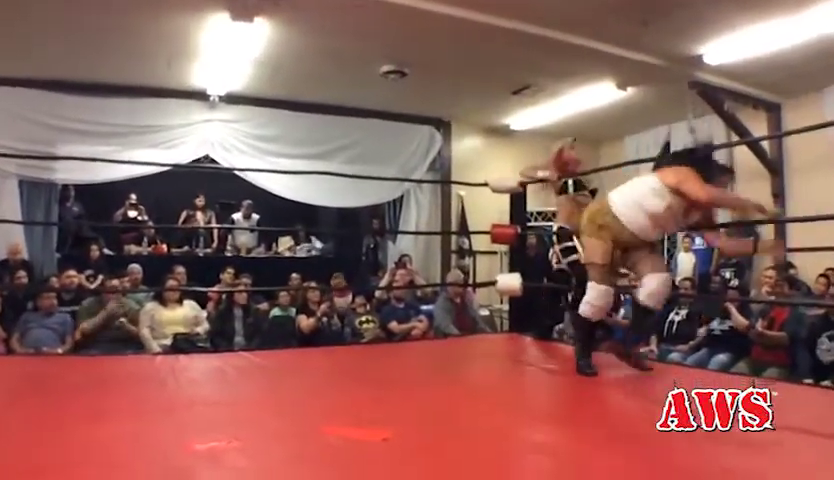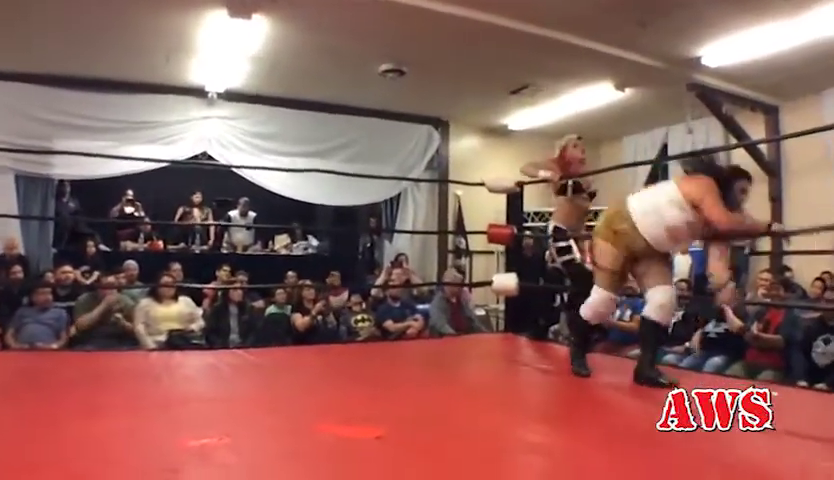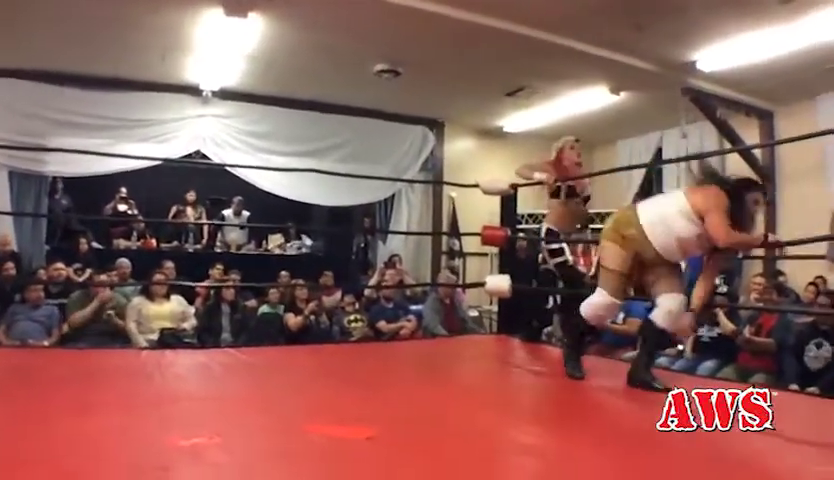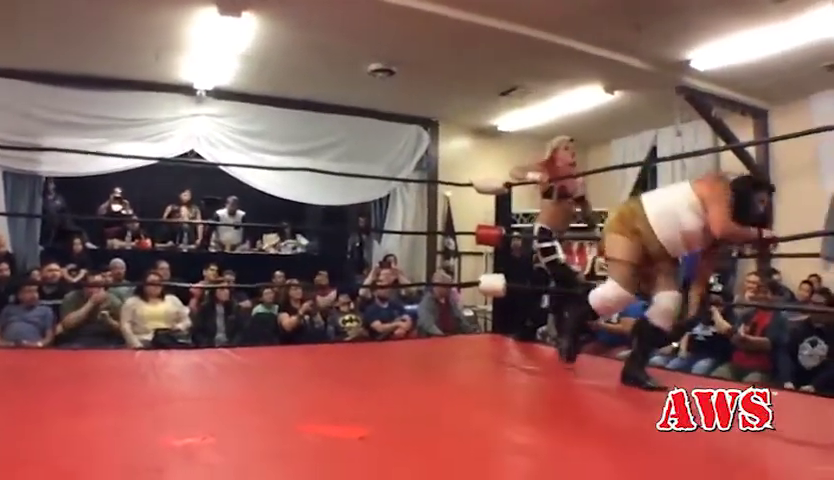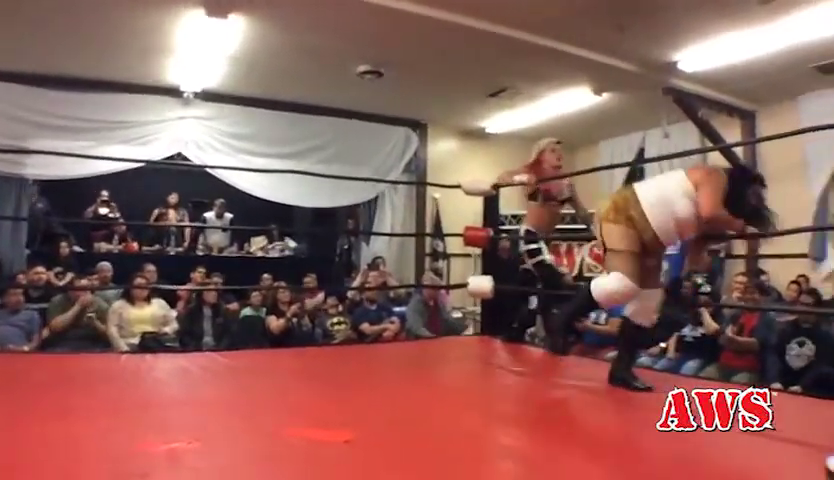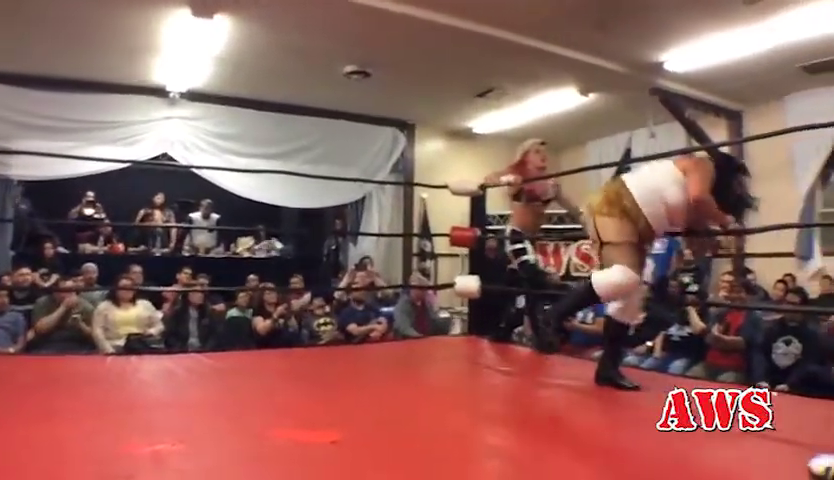
dt=0.1s
person 1, frame 1
left shoulder: (697, 209)
right shoulder: (682, 173)
left elbow: (718, 241)
right elbow: (706, 195)
left wrist: (755, 246)
right wrist: (755, 207)
right hip: (602, 222)
left knee: (658, 282)
right knee: (600, 293)
left ankle: (631, 344)
person 1, frame 2
left shoulder: (713, 222)
right shoulder: (704, 185)
left elbow: (717, 255)
right elbow: (726, 222)
left wrist: (725, 285)
right wrist: (767, 227)
left hip: (649, 247)
right hip: (619, 227)
left knee: (664, 298)
right knee: (604, 298)
left ankle: (646, 366)
person 1, frame 3
left shoulder: (716, 231)
right shoulder: (714, 197)
left elbow: (707, 276)
right elbow: (725, 238)
left wrist: (692, 312)
right wrist: (763, 239)
right hip: (625, 235)
left knee: (673, 305)
right knee: (607, 301)
left ankle: (641, 370)
person 1, frame 4
left shoulder: (718, 229)
right shoulder: (721, 189)
left elbow: (703, 271)
right elbow: (722, 229)
left wrist: (692, 312)
right wrist: (757, 234)
right hip: (630, 224)
left knee: (668, 303)
right knee: (619, 291)
left ankle: (634, 369)
right ankle: (573, 329)
person 1, frame 5
left shoulder: (711, 223)
right shoulder: (716, 178)
left elbow: (697, 252)
right elbow: (710, 212)
right wrist: (741, 225)
right hip: (621, 215)
left knee: (647, 300)
right knee: (624, 283)
left ankle: (622, 368)
right ankle: (565, 318)
person 1, frame 6
left shoulder: (693, 209)
right shoulder: (704, 166)
left elbow: (698, 244)
right elbow: (698, 196)
right wrist: (723, 221)
left hip: (632, 224)
right hip: (611, 207)
left knee: (629, 296)
right knee: (625, 277)
left ankle: (608, 367)
right ankle: (561, 311)
person 2, frame 1
left shoulder: (583, 177)
right shoulder: (557, 170)
right elbow: (526, 172)
right wrist: (543, 175)
left hip: (578, 235)
right hip: (565, 233)
right knee: (586, 285)
right ankle: (583, 353)
person 2, frame 2
left shoulder: (585, 177)
right shoulder: (559, 168)
right elbow: (526, 168)
right wrist: (544, 174)
left hip: (575, 235)
right hip: (560, 232)
right knee: (584, 285)
right ankle: (578, 354)
person 2, frame 3
left shoulder: (583, 181)
right shoulder: (554, 170)
left elbow: (584, 210)
right elbow: (521, 170)
right wrist: (539, 176)
left hip: (567, 238)
right hip: (552, 235)
left knee: (546, 286)
right knee: (577, 287)
right ankle: (572, 355)
person 2, frame 4
left shoulder: (577, 182)
right shoulder: (547, 170)
left elbow: (586, 209)
right elbow: (515, 172)
right wrist: (533, 175)
left hip: (561, 237)
right hip: (545, 233)
right knee: (570, 285)
right ankle: (566, 339)
person 2, frame 5
left shoulder: (565, 183)
right shoulder: (532, 172)
left elbow: (579, 208)
right elbow: (502, 178)
left wrist: (592, 228)
right wrist: (520, 178)
left hip: (547, 238)
right hip: (530, 235)
left knee: (529, 286)
right knee: (553, 283)
right ankle: (556, 337)
person 2, frame 6
left shoulder: (550, 183)
right shoulder: (517, 173)
left elbow: (567, 204)
right elbow: (489, 179)
left wrist: (583, 223)
right wrist: (506, 179)
left hip: (534, 238)
right hip: (516, 235)
right knee: (537, 282)
right ankle: (542, 338)
